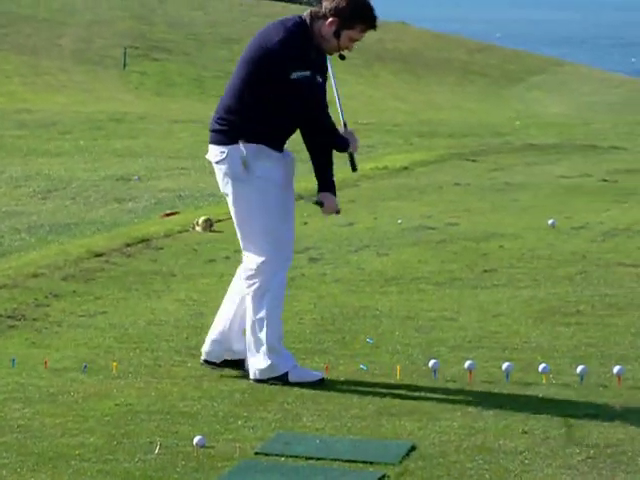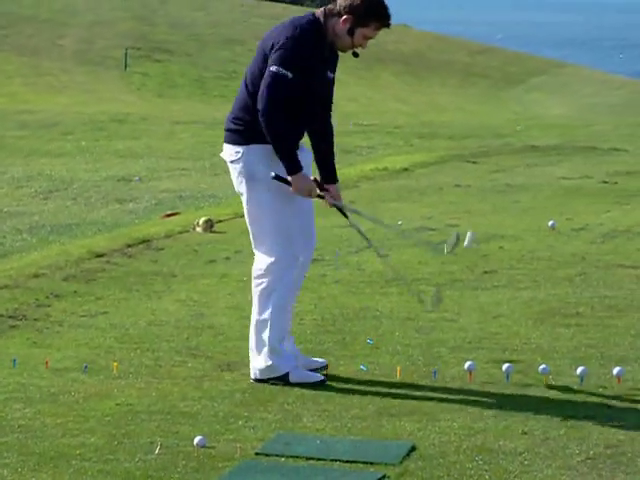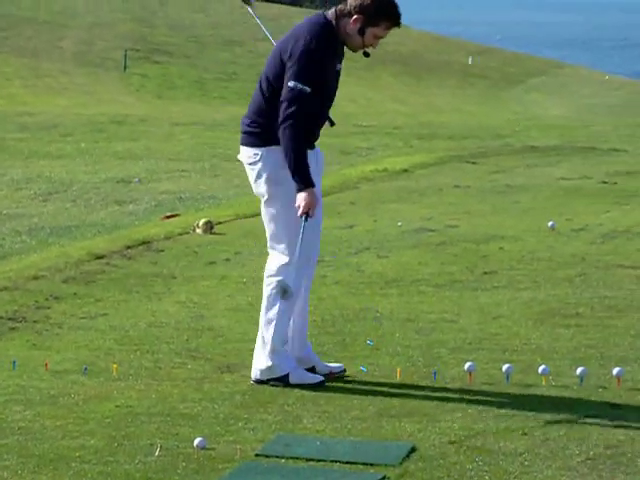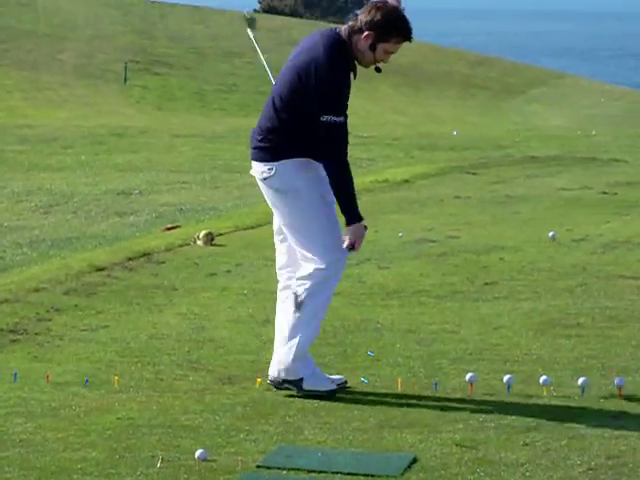
dt=0.2s
person 1, frame 1
left shoulder: (314, 52)
right shoulder: (286, 41)
left elbow: (313, 118)
right elbow: (312, 113)
left wrist: (326, 187)
right wrist: (343, 143)
left hip: (268, 151)
right hip: (242, 151)
left knee: (267, 251)
right knee: (269, 254)
left ankle: (223, 345)
right ankle: (268, 361)
person 1, frame 2
left shoulder: (327, 51)
right shoulder: (295, 40)
left elbow: (319, 117)
right elbow: (269, 107)
left wrist: (328, 176)
right wrist: (294, 170)
left hip: (283, 152)
right hip: (256, 151)
left knee: (299, 248)
right knee: (279, 255)
left ankle: (279, 346)
right ankle: (269, 361)
person 1, frame 3
left shoulder: (331, 41)
right shoulder: (312, 43)
right elbow: (290, 114)
left wrist: (321, 126)
right wrist: (305, 186)
left hip: (298, 151)
right hip: (274, 152)
left knee: (305, 253)
right knee: (291, 254)
left ankle: (296, 354)
right ankle: (271, 363)
person 1, frame 4
left shoulder: (333, 45)
right shoulder: (329, 63)
right elbow: (334, 149)
right wrist: (352, 217)
left hip: (294, 160)
right hip: (286, 164)
left knee: (298, 265)
right knee: (326, 261)
left ankle: (293, 363)
right ankle: (289, 365)
